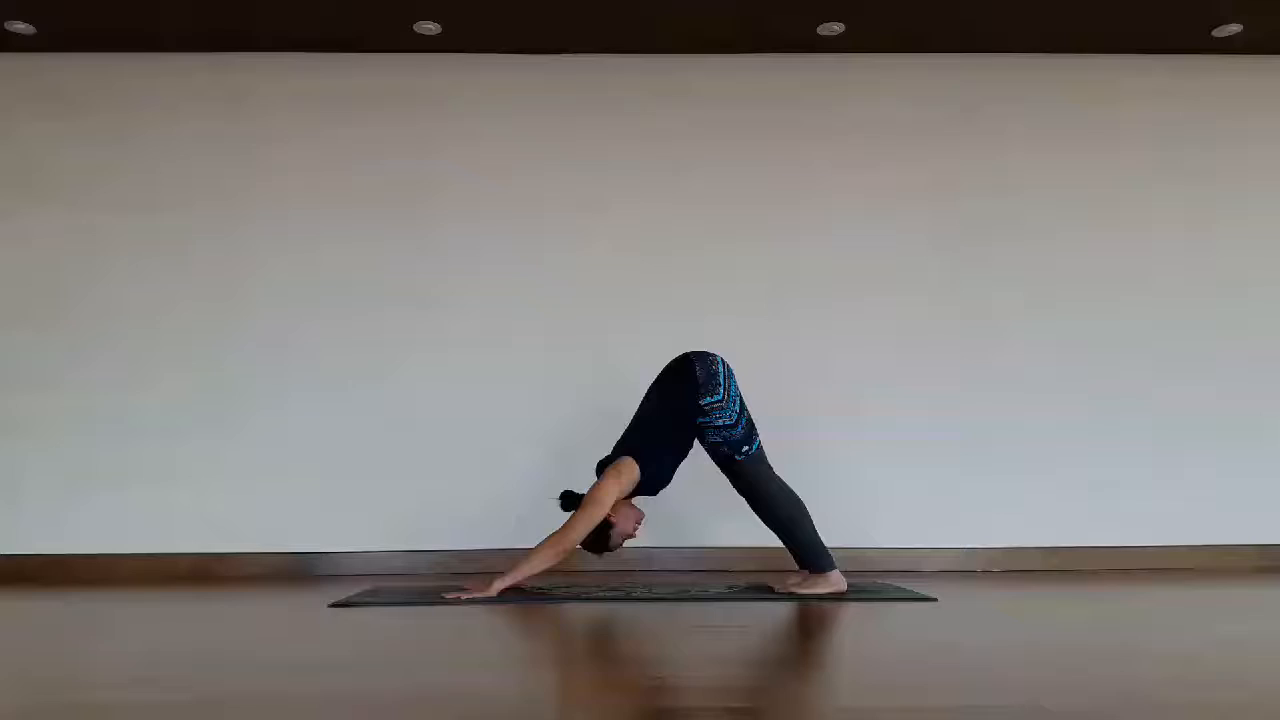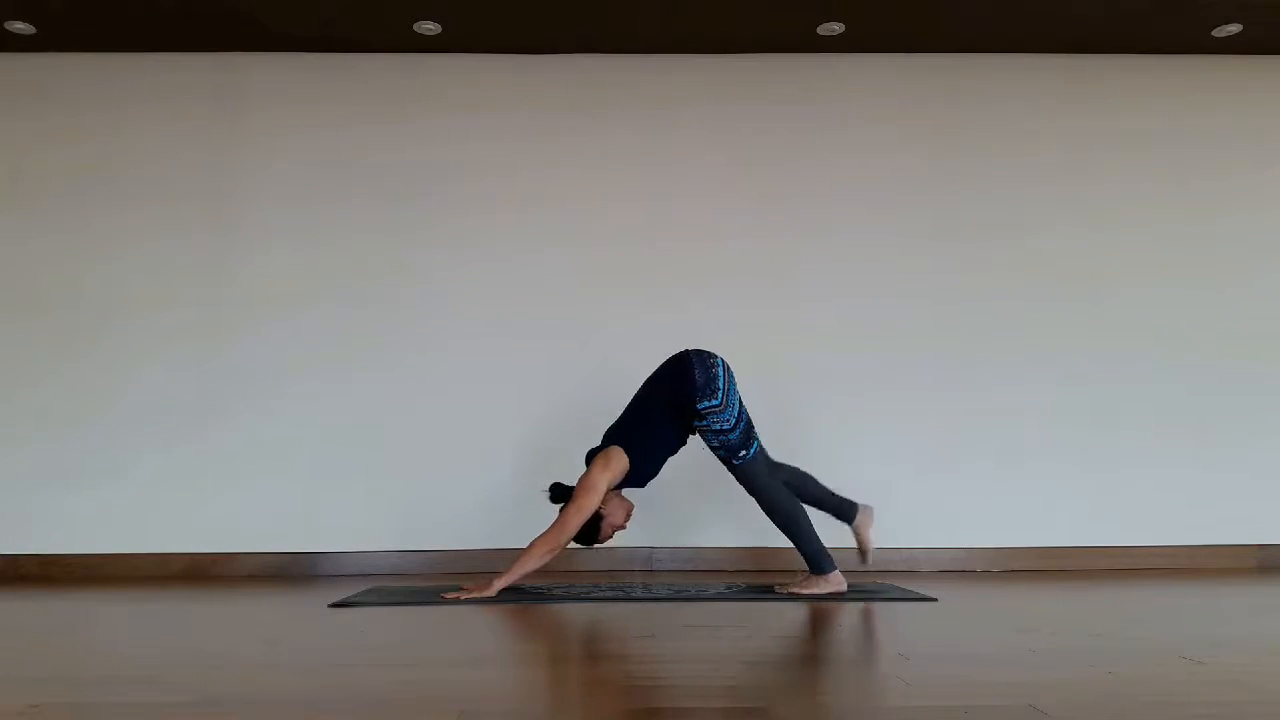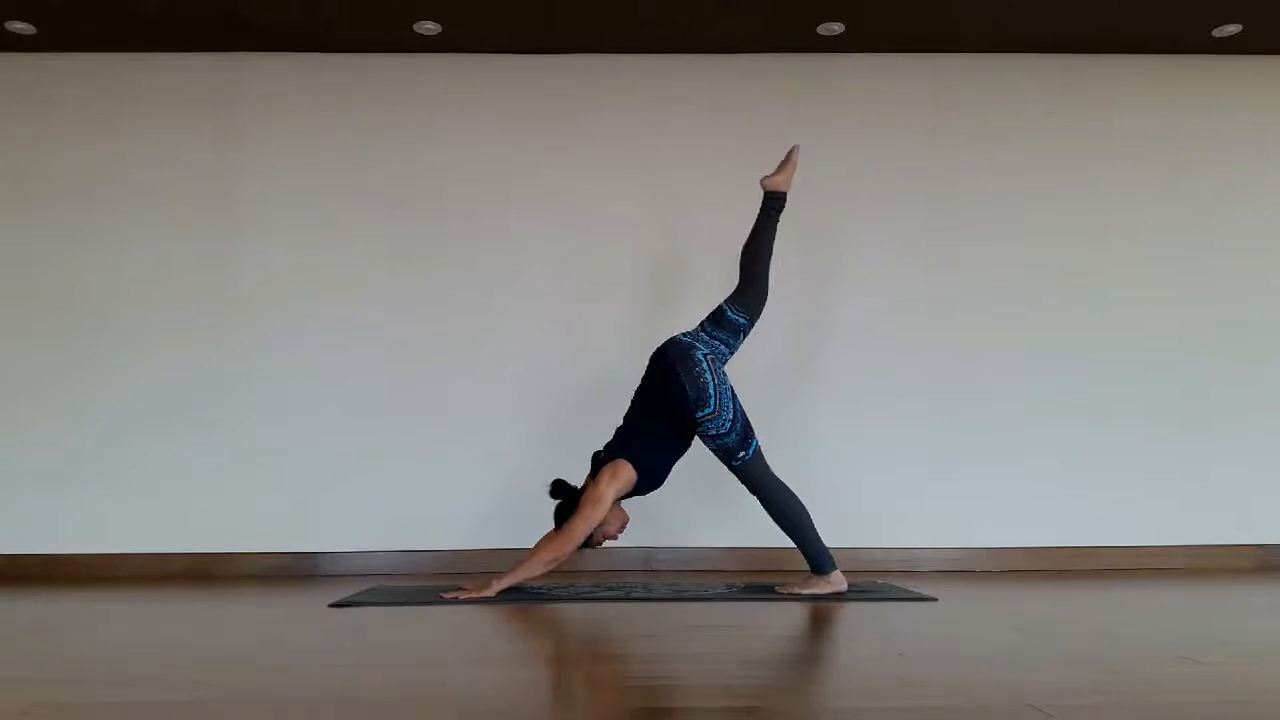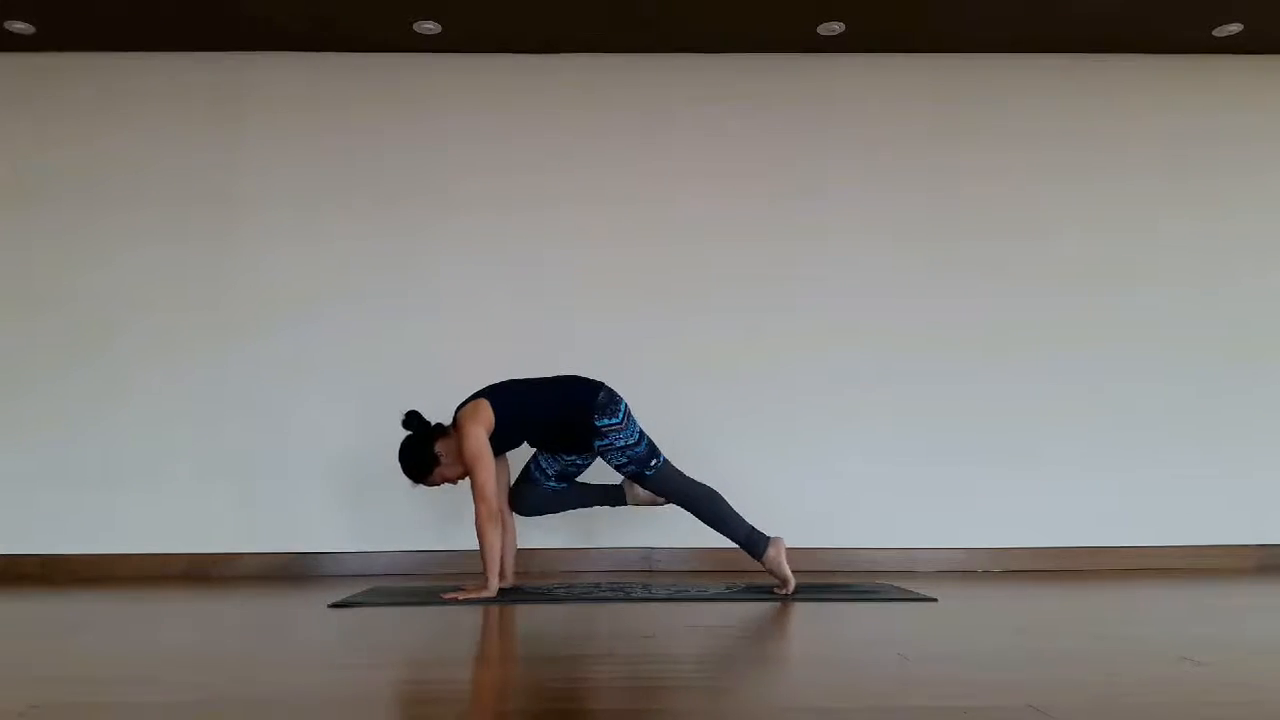
dt=0.5s
person 1, frame 1
left shoulder: (616, 482)
right shoulder: (615, 484)
left elbow: (560, 545)
right elbow: (561, 545)
right wrist: (502, 582)
left hip: (703, 382)
right hip: (696, 390)
left knee: (759, 482)
right knee: (753, 485)
left ankle: (827, 572)
right ankle: (811, 566)
person 1, frame 2
left shoulder: (602, 474)
right shoulder: (607, 472)
left elbow: (554, 540)
right elbow: (555, 540)
left wrist: (495, 585)
right wrist: (502, 580)
left hip: (701, 384)
right hip: (697, 380)
left knee: (759, 480)
right knee: (762, 474)
left ankle: (826, 573)
right ankle: (852, 513)
person 1, frame 3
left shoulder: (607, 484)
right shoulder: (607, 478)
left elbow: (558, 551)
right elbow: (558, 545)
left wrist: (493, 585)
left hip: (699, 380)
right hip: (682, 360)
left knee: (761, 482)
right knee: (748, 299)
left ankle: (827, 573)
right ankle: (774, 195)
person 1, frame 4
left shoulder: (470, 425)
right shoulder: (486, 436)
left elbow: (488, 512)
right elbow: (502, 509)
left wrist: (490, 585)
right wrist: (506, 575)
left hip: (598, 413)
right hip: (575, 429)
left knee: (674, 485)
right knee: (524, 498)
left ankle: (765, 548)
right ankle: (628, 493)
